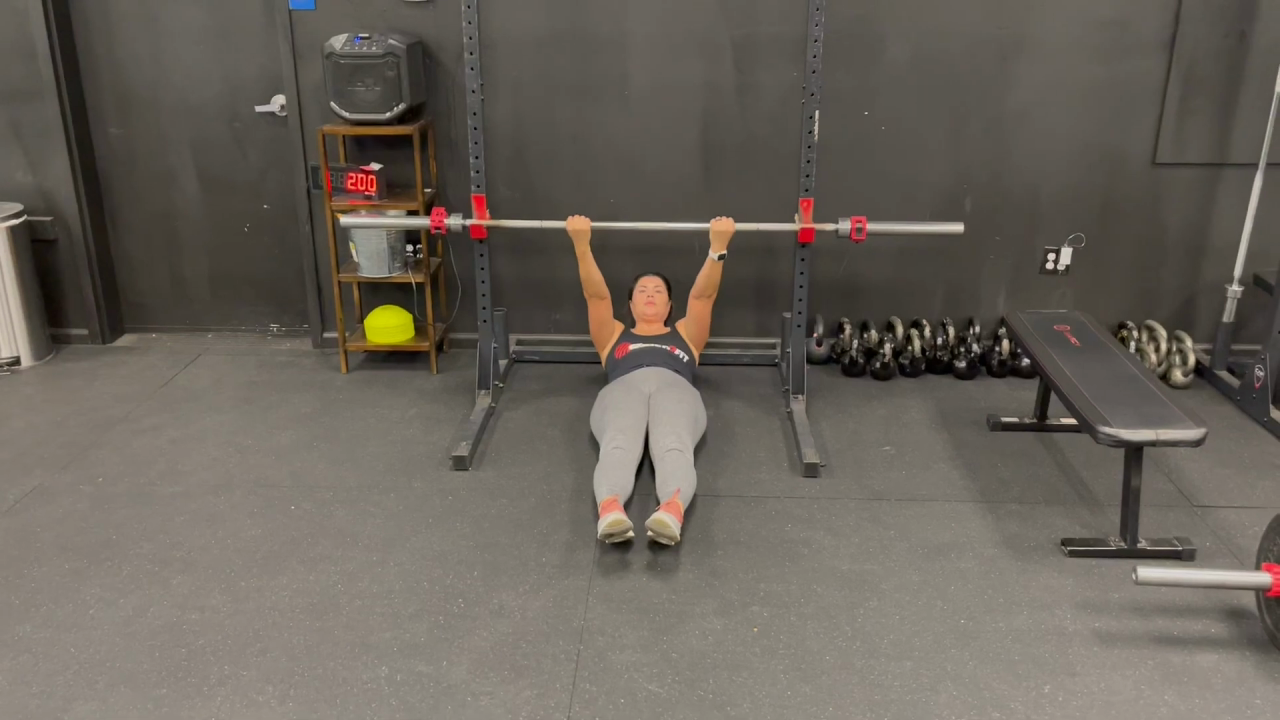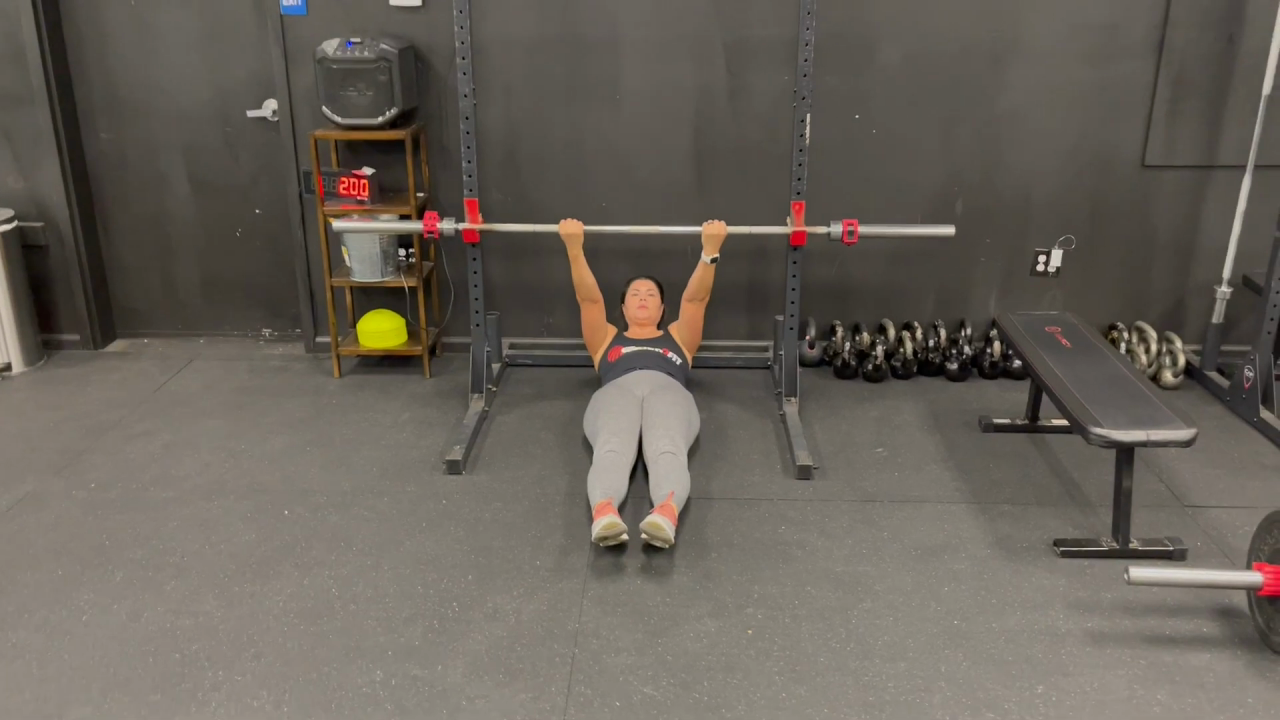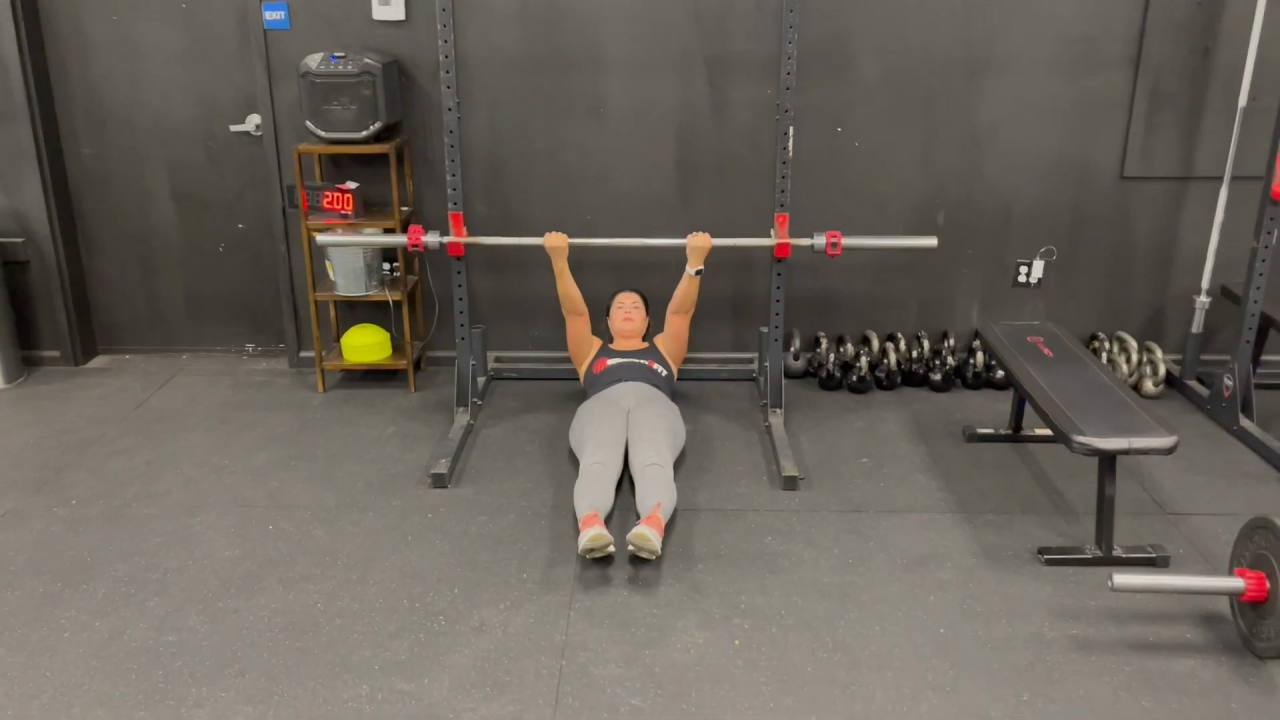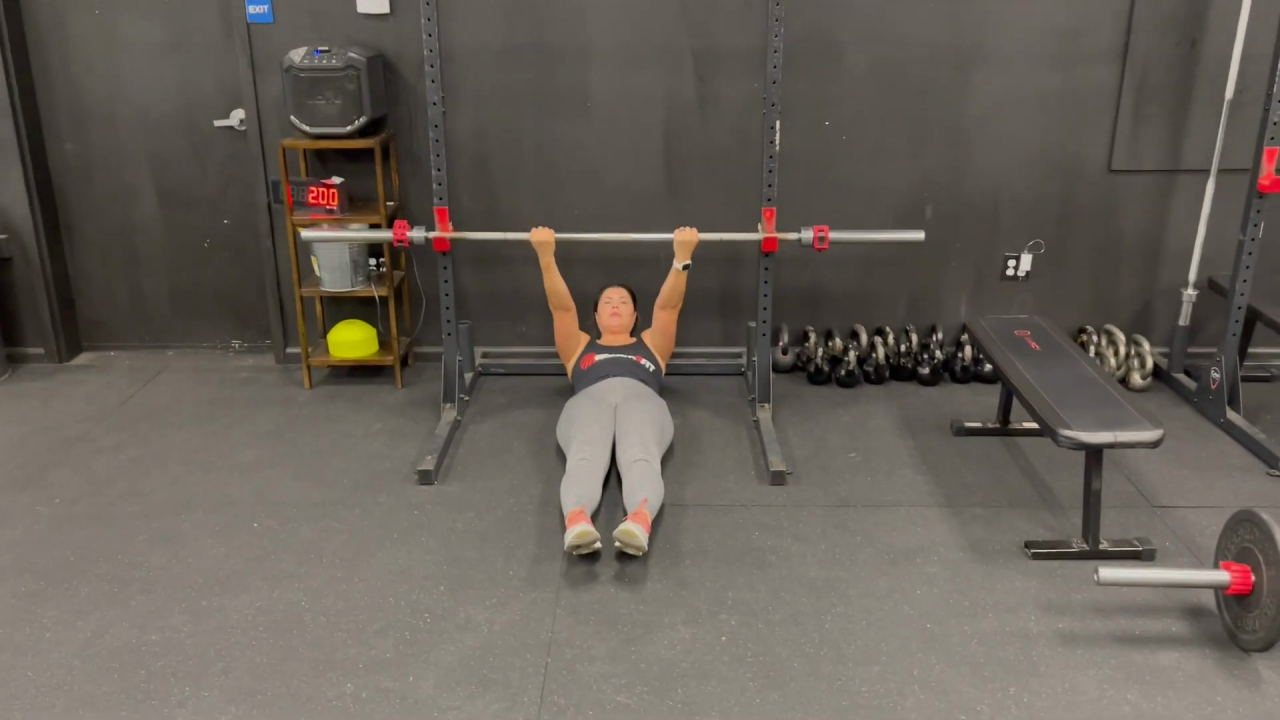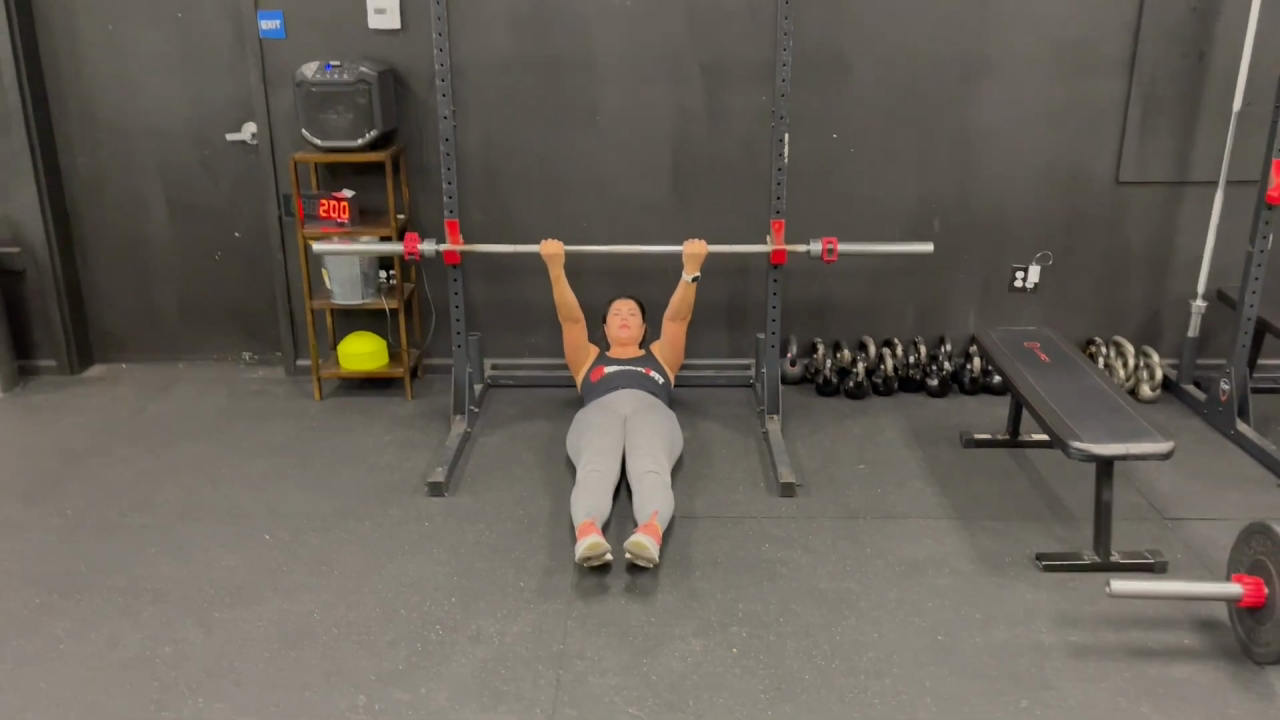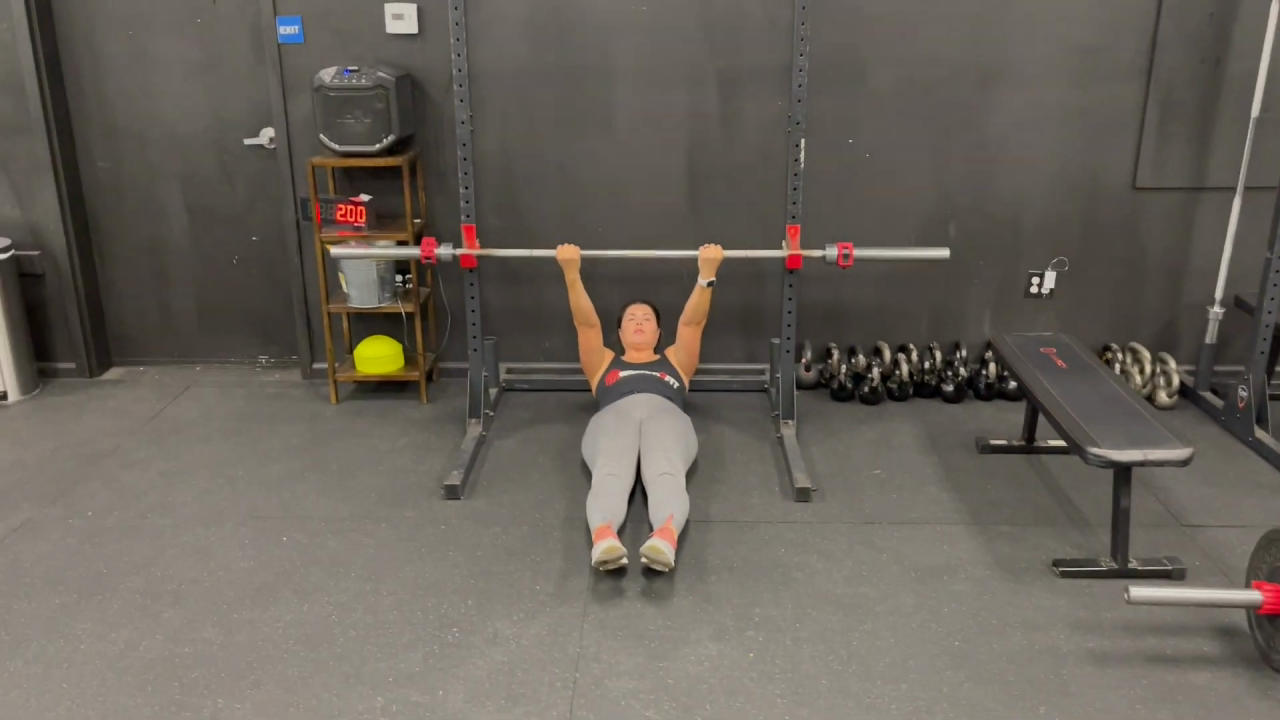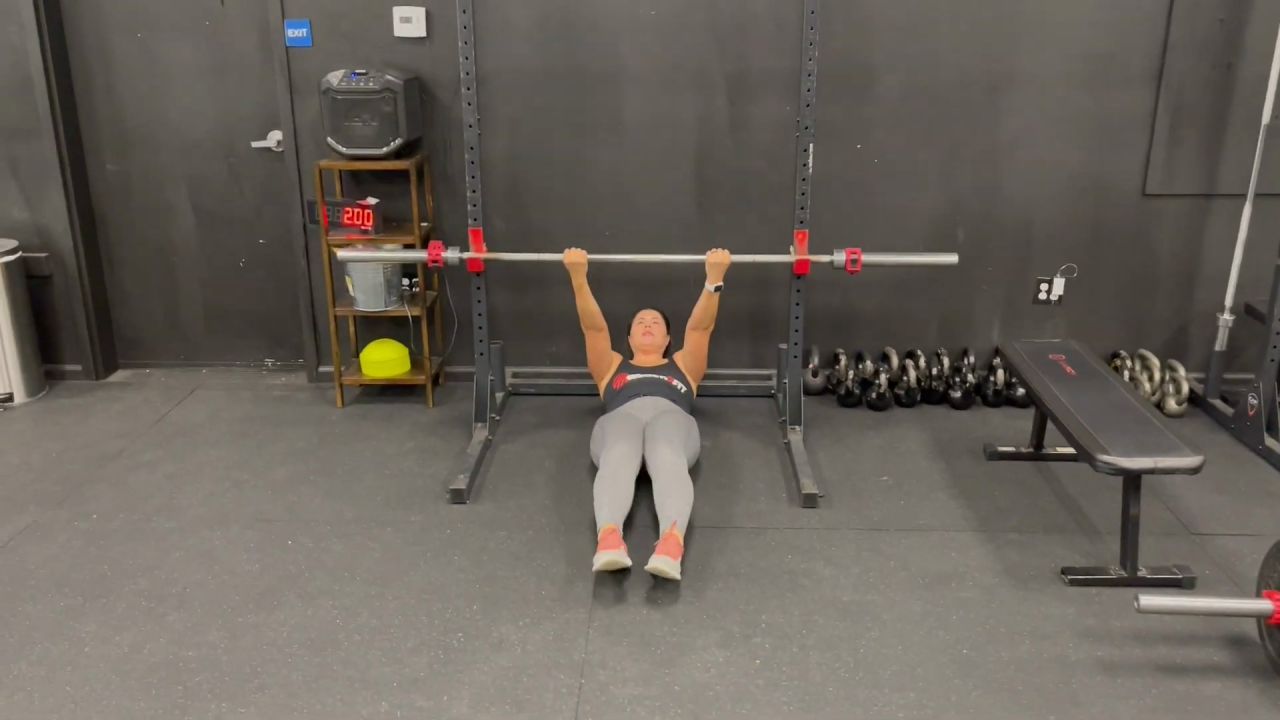
dt=0.5s
person 1, frame 1
left shoulder: (685, 335)
right shoulder: (614, 335)
left elbow: (704, 295)
right elbow: (596, 295)
left wrist: (718, 246)
right wrist: (581, 243)
left hip: (676, 389)
right hip: (622, 389)
left knee: (674, 448)
right knee: (617, 446)
left ankle: (672, 511)
right ankle: (610, 509)
person 1, frame 2
left shoulder: (678, 338)
right shoulder: (607, 339)
left elbow: (696, 299)
right elbow: (588, 299)
left wrist: (710, 250)
right wrist: (574, 247)
left hip: (668, 391)
right hip: (616, 392)
left knee: (668, 450)
right knee: (611, 449)
left ankle: (667, 514)
right ankle: (604, 514)
person 1, frame 3
left shoulder: (663, 349)
right shoulder: (592, 351)
left elbow: (681, 311)
right elbow: (574, 311)
left wrist: (695, 262)
right wrist: (559, 260)
left hip: (654, 404)
right hip: (601, 405)
left knee: (654, 463)
right knee: (597, 462)
left ankle: (653, 526)
right ankle: (590, 525)
person 1, frame 4
left shoulder: (651, 345)
right shoulder: (580, 347)
left elbow: (669, 306)
right elbow: (561, 307)
left wrist: (682, 256)
right wrist: (546, 256)
left hip: (642, 399)
right hip: (589, 400)
left knee: (641, 458)
right knee: (584, 458)
left ankle: (640, 521)
right ankle: (576, 521)
person 1, frame 5
left shoulder: (660, 356)
right shoulder: (589, 359)
left elbow: (678, 317)
right elbow: (570, 319)
left wrist: (691, 268)
right wrist: (555, 268)
left hip: (651, 411)
right hip: (599, 412)
left knee: (651, 470)
right knee: (594, 470)
left ankle: (650, 533)
right ankle: (587, 533)
person 1, frame 6
left shoulder: (674, 361)
right shoulder: (604, 363)
left elbow: (692, 322)
right elbow: (586, 323)
left wrist: (707, 273)
right wrist: (571, 272)
left hip: (665, 415)
right hip: (614, 416)
left knee: (665, 474)
right knee: (610, 473)
left ankle: (666, 538)
right ankle: (603, 537)
person 1, frame 7
left shoulder: (683, 366)
right shoulder: (611, 366)
left elbow: (701, 327)
right elbow: (593, 327)
left wrist: (714, 278)
right wrist: (578, 276)
left hip: (671, 416)
right hip: (621, 417)
left knee: (668, 460)
right knee: (618, 458)
left ankle: (671, 542)
right ankle: (608, 539)
